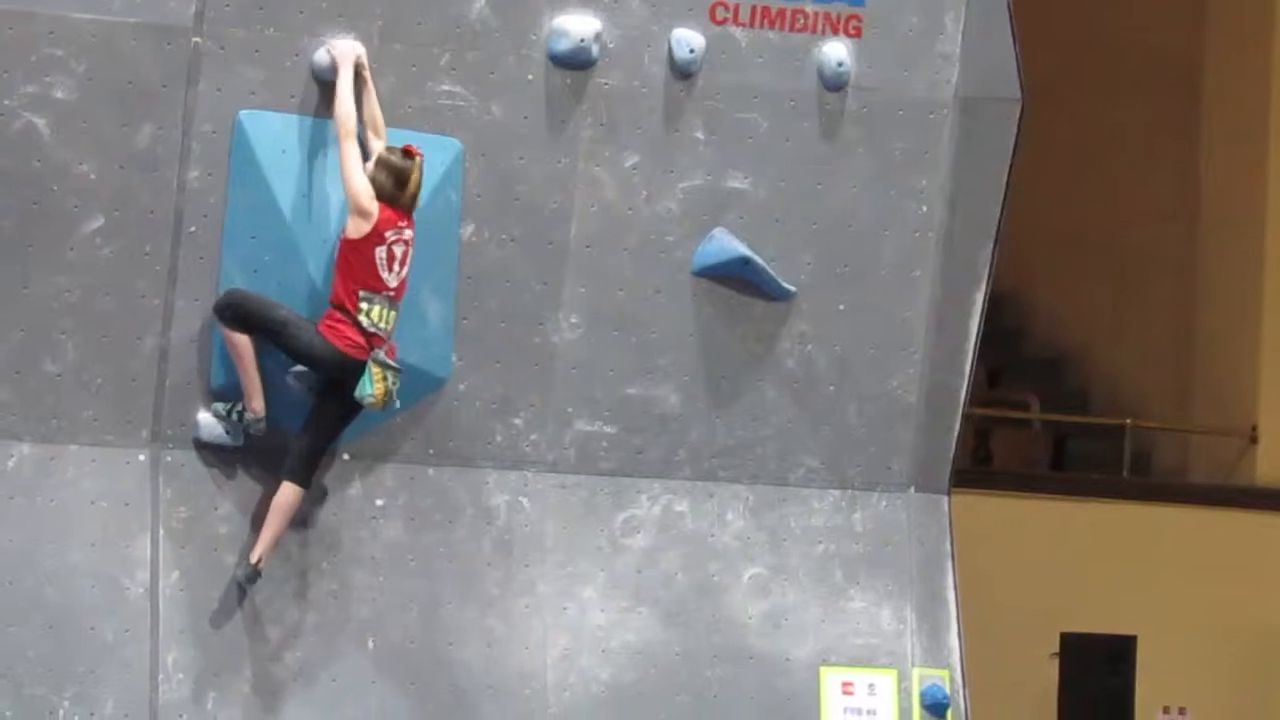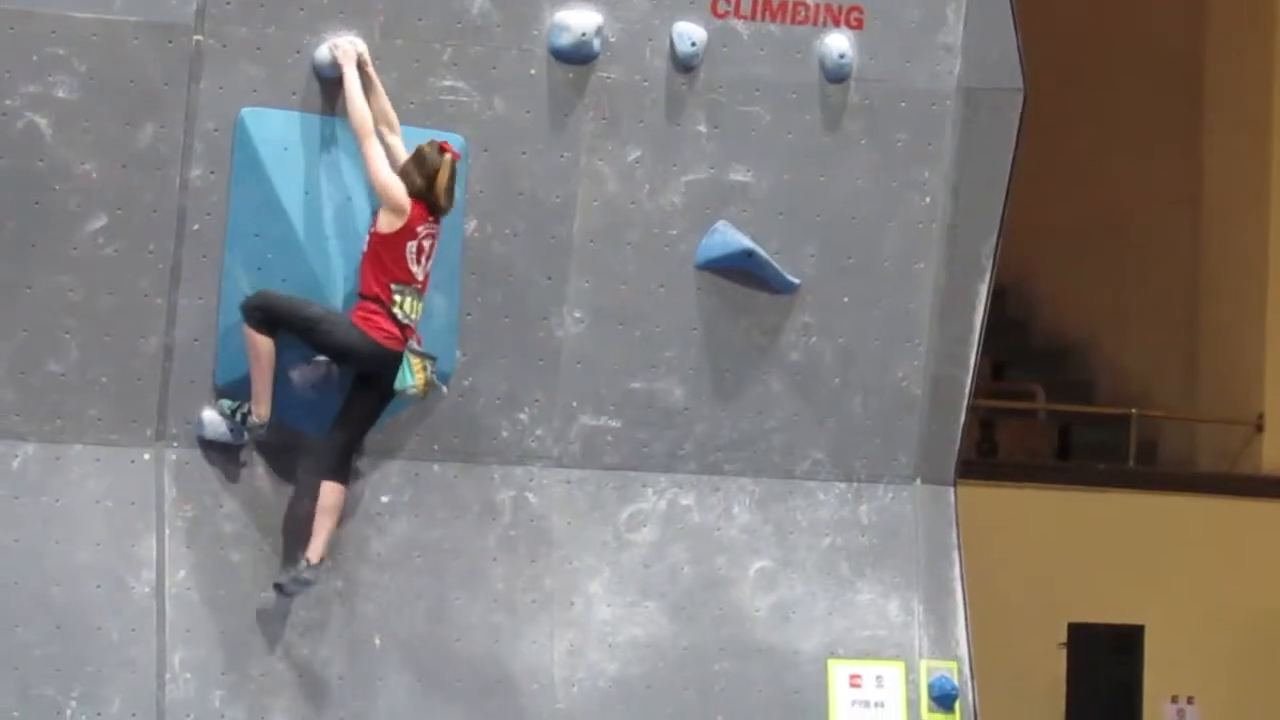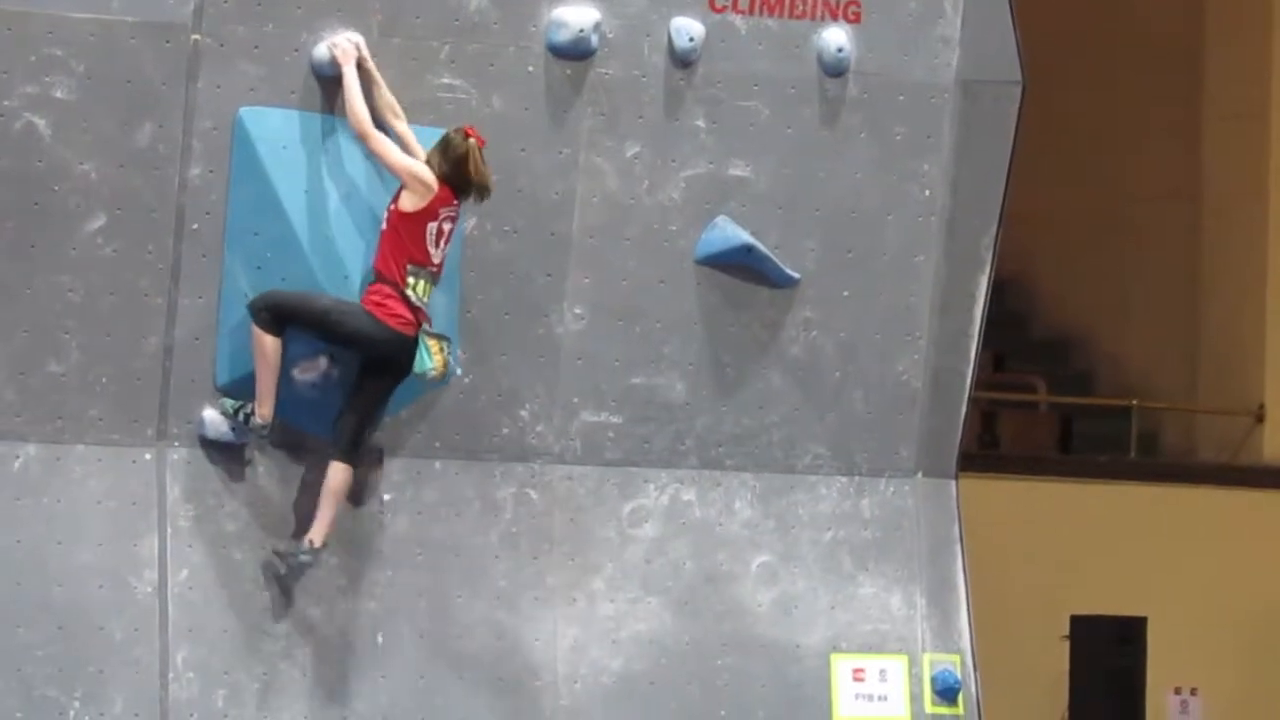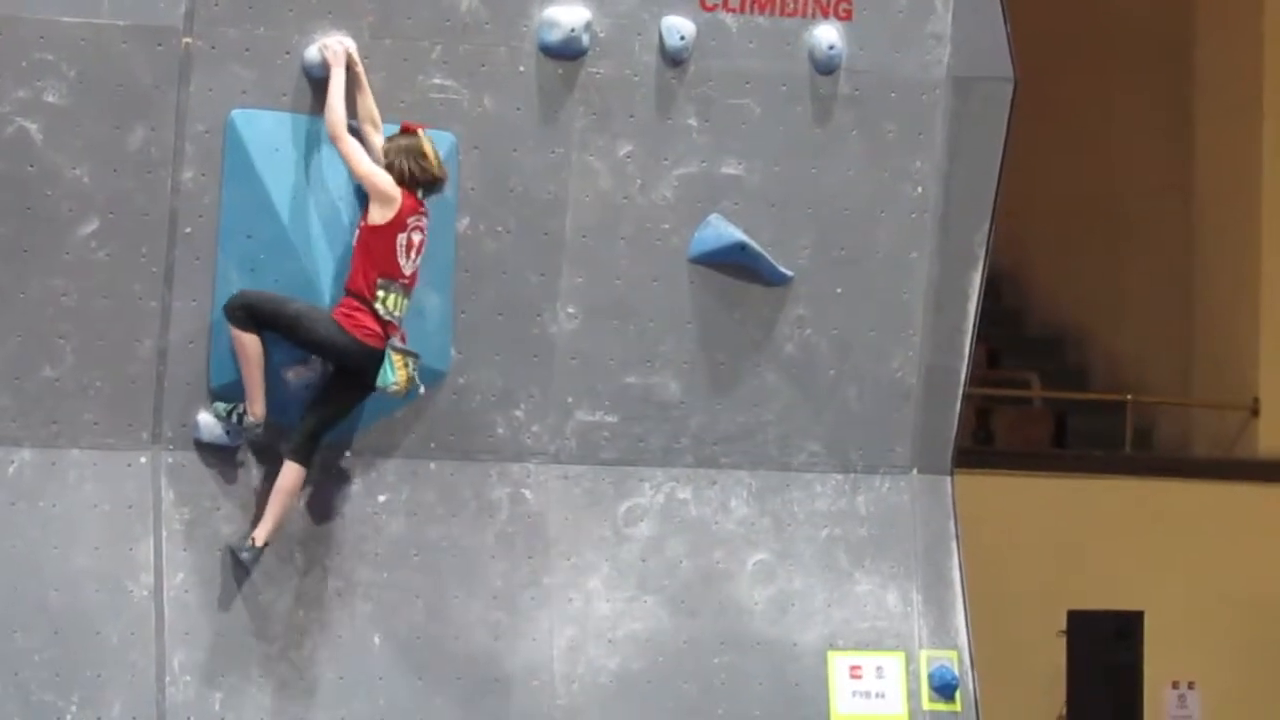
dt=0.5s
person 1, frame 1
left shoulder: (367, 211)
right shoulder: (404, 220)
left elbow: (348, 136)
right elbow: (376, 138)
left wrist: (346, 69)
right wrist: (364, 75)
left hip: (336, 349)
right hip: (371, 365)
left knee: (232, 305)
right knee: (303, 457)
left ankle: (252, 412)
right ankle: (254, 561)
person 1, frame 2
left shoulder: (399, 204)
right shoulder: (429, 214)
left elbow: (368, 134)
right elbow: (389, 131)
left wrist: (349, 67)
right wrist: (368, 71)
left hip: (368, 341)
right hip: (397, 356)
left knee: (259, 307)
right knee: (336, 452)
left ankle: (254, 417)
right ankle: (309, 562)
person 1, frame 3
left shoulder: (425, 183)
right shoulder: (446, 194)
left elbow: (364, 127)
right elbow: (394, 121)
left wrist: (348, 66)
right wrist: (368, 66)
left hip: (383, 324)
right hip: (408, 336)
left knee: (267, 305)
right knee: (348, 435)
left ankle: (259, 417)
right ankle: (310, 547)
person 1, frame 4
left shoulder: (389, 194)
right shoulder: (415, 205)
left elbow: (338, 134)
right elbow: (371, 130)
left wrist: (337, 69)
right wrist: (358, 71)
left hip: (353, 336)
right hip: (379, 351)
left knee: (242, 306)
right knee: (306, 433)
left ankle: (252, 414)
right ankle: (257, 540)
